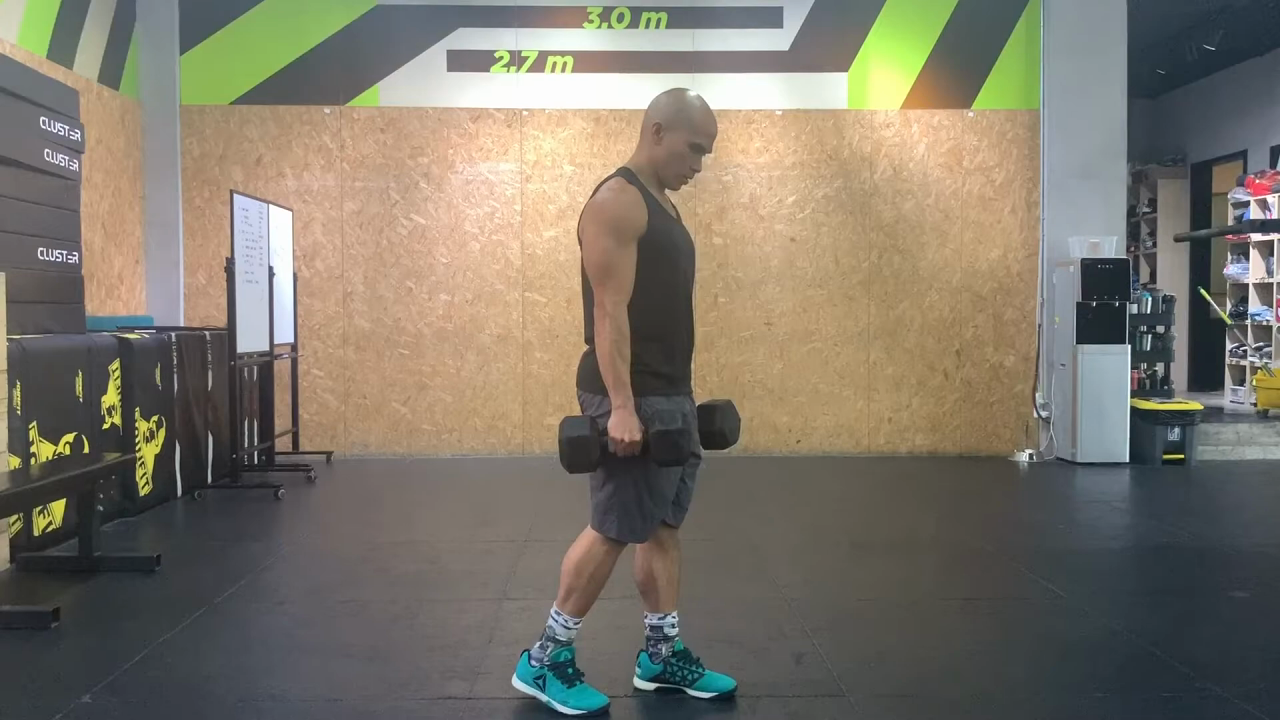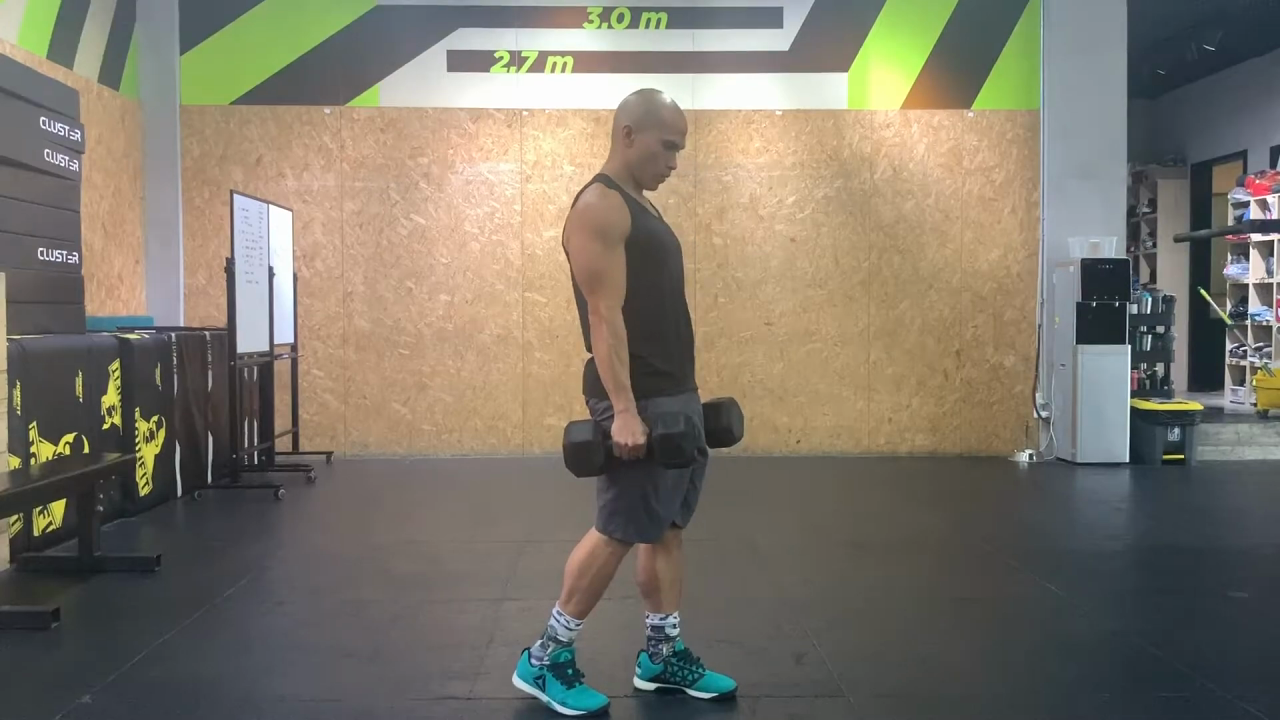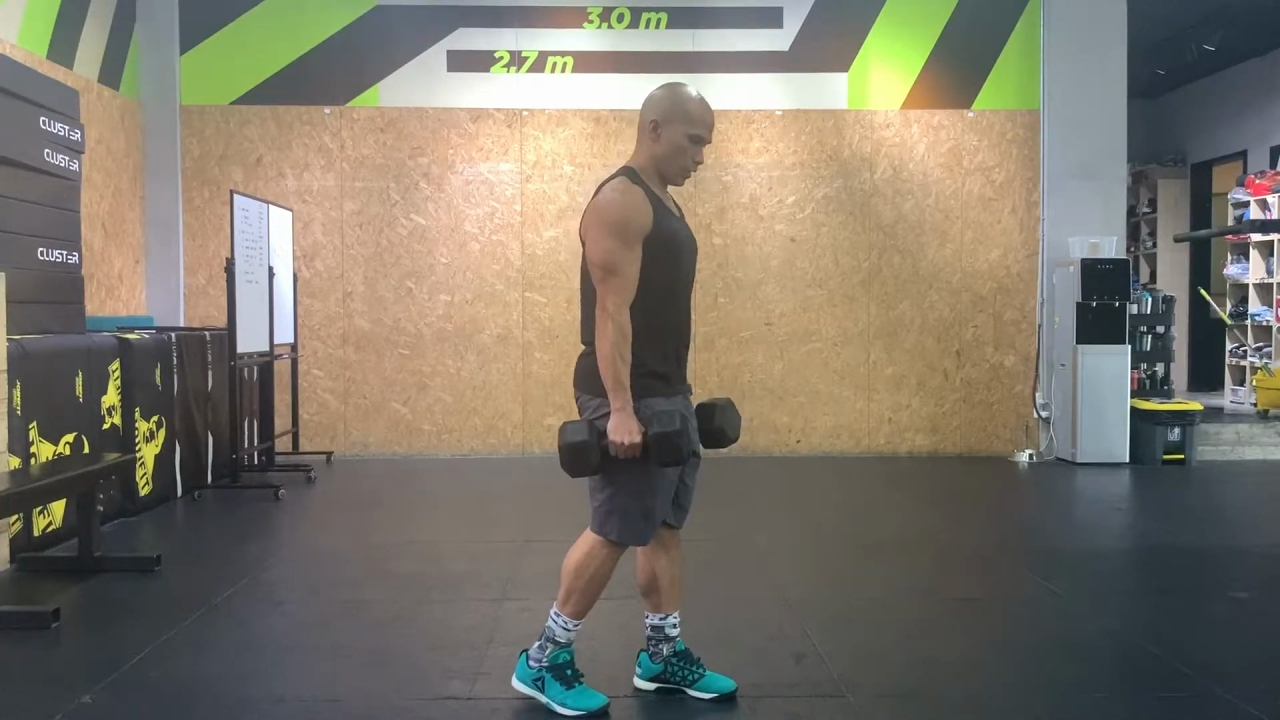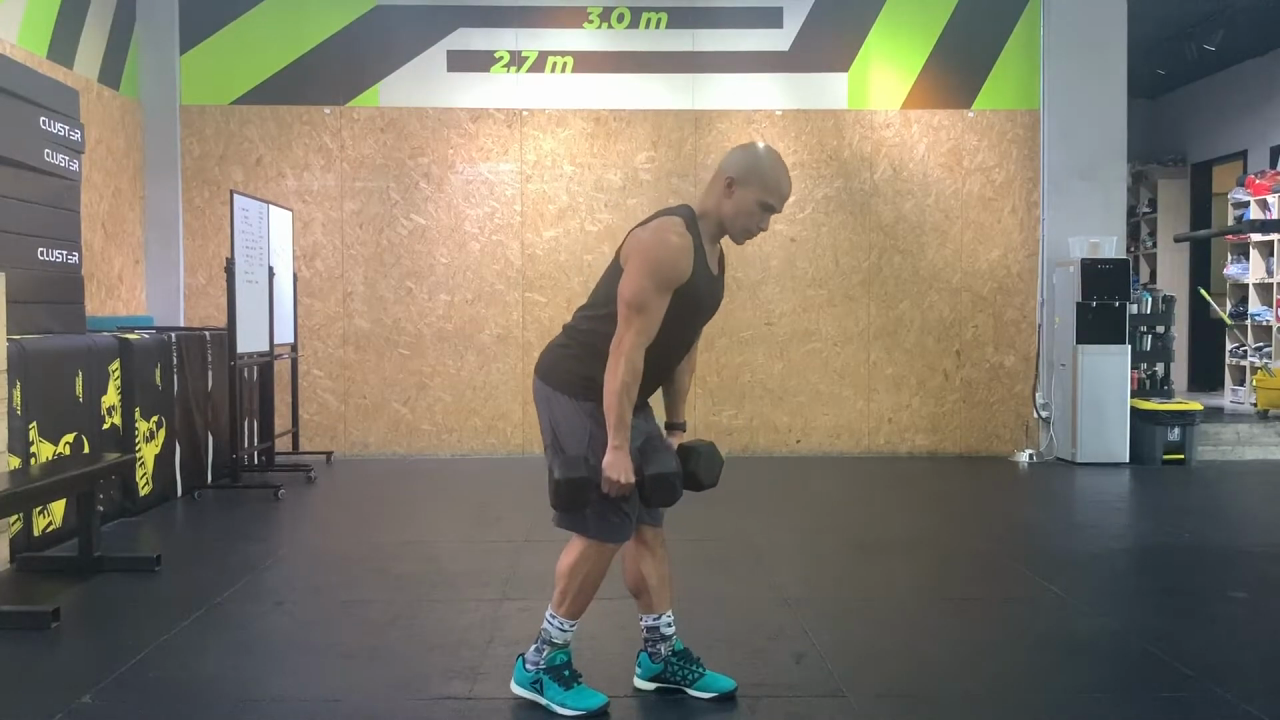
dt=0.7s
person 1, frame 1
left shoulder: (662, 205)
right shoulder: (617, 201)
right elbow: (611, 310)
left wrist: (679, 396)
right wrist: (621, 407)
left hip: (671, 392)
right hip: (631, 396)
left knee: (664, 525)
right knee: (615, 528)
left ankle: (663, 655)
right ankle: (545, 660)
person 1, frame 2
left shoulder: (640, 206)
right shoulder: (599, 208)
right elbow: (605, 315)
right wrist: (624, 410)
left hip: (677, 392)
right hip: (638, 400)
left knee: (668, 527)
right knee: (620, 529)
left ankle: (663, 654)
right ankle: (546, 659)
person 1, frame 3
left shoulder: (664, 204)
right shoulder: (620, 202)
right elbow: (612, 313)
left wrist: (679, 393)
right wrist: (621, 410)
left hip: (666, 394)
right hip: (628, 398)
left knee: (665, 525)
right knee: (618, 530)
left ankle: (663, 655)
right ankle: (544, 661)
person 1, frame 4
left shoulder: (712, 253)
right shoulder: (666, 242)
left elbow: (682, 347)
right elbow: (628, 348)
left wrist: (676, 428)
right wrist: (616, 447)
left hip: (622, 398)
right hip: (578, 390)
left knee: (646, 524)
right knee: (604, 528)
left ankle: (661, 654)
right ankle: (540, 664)
